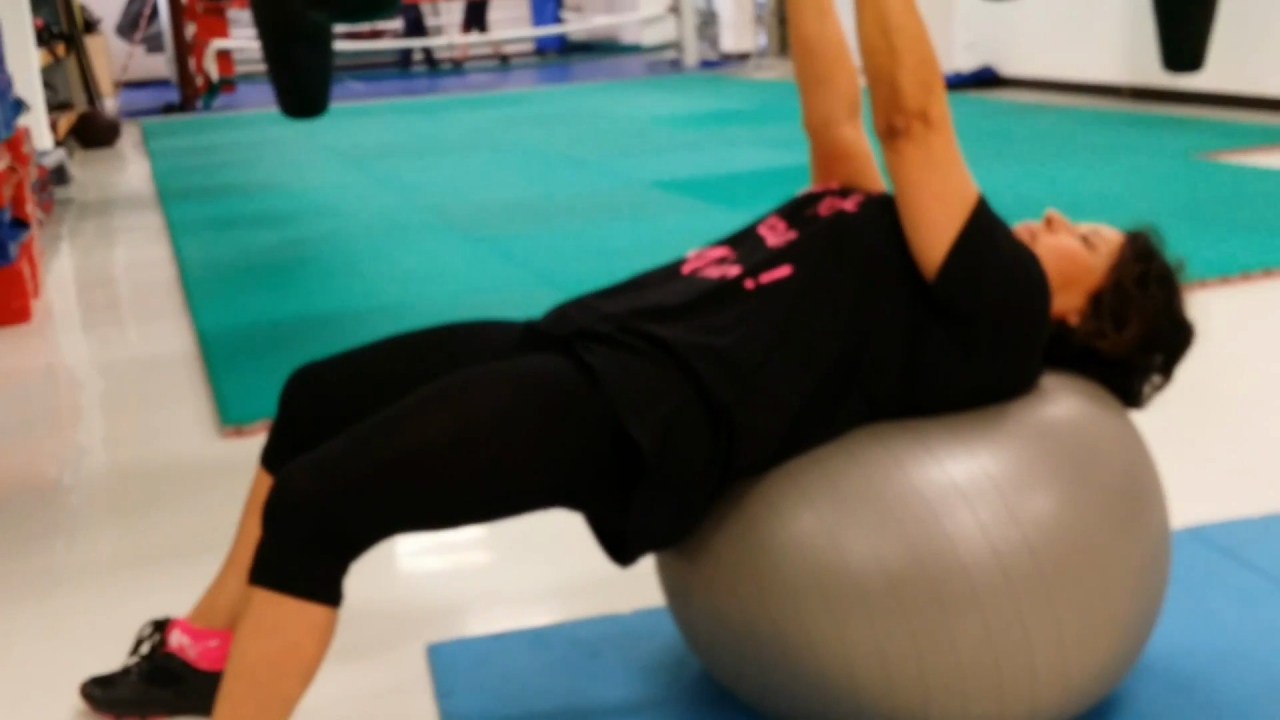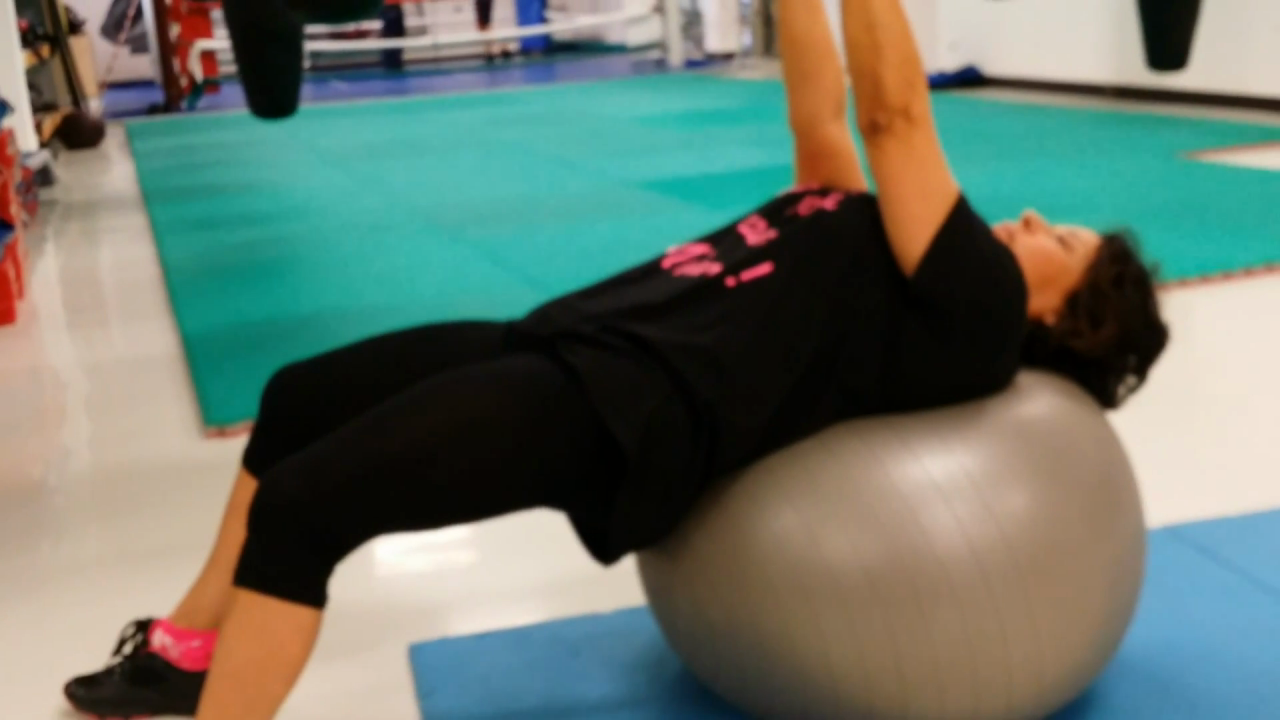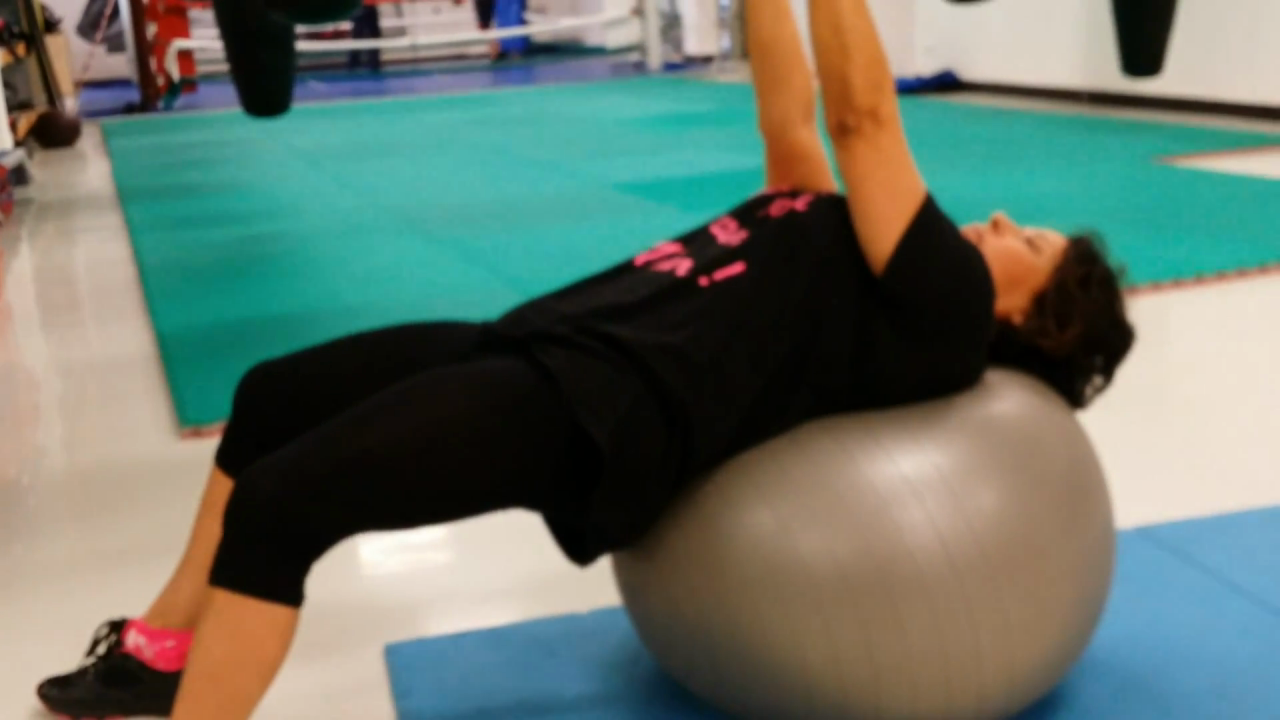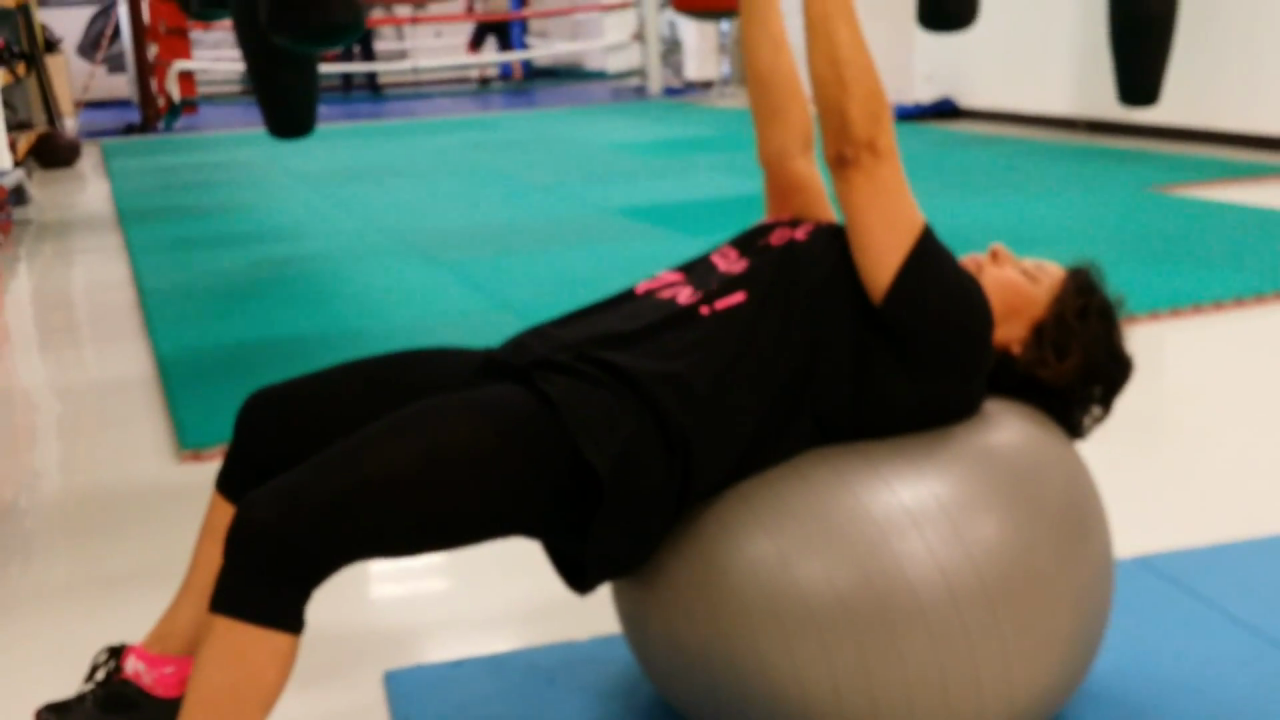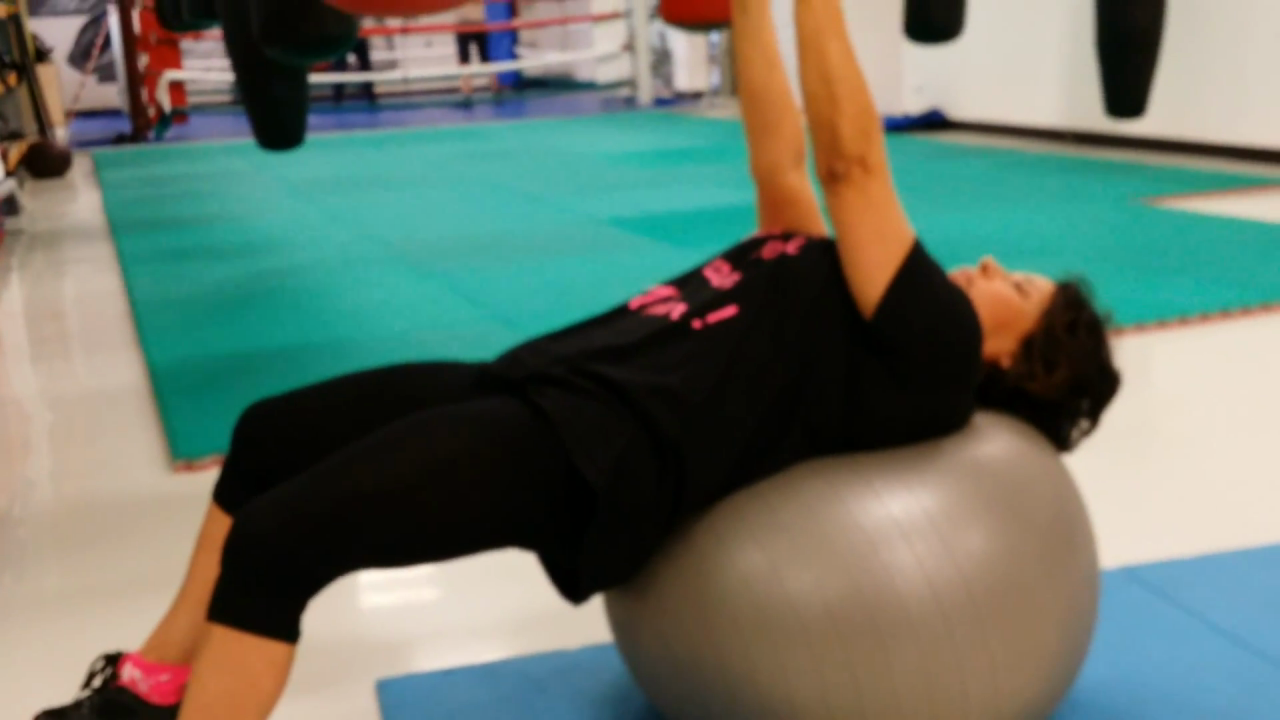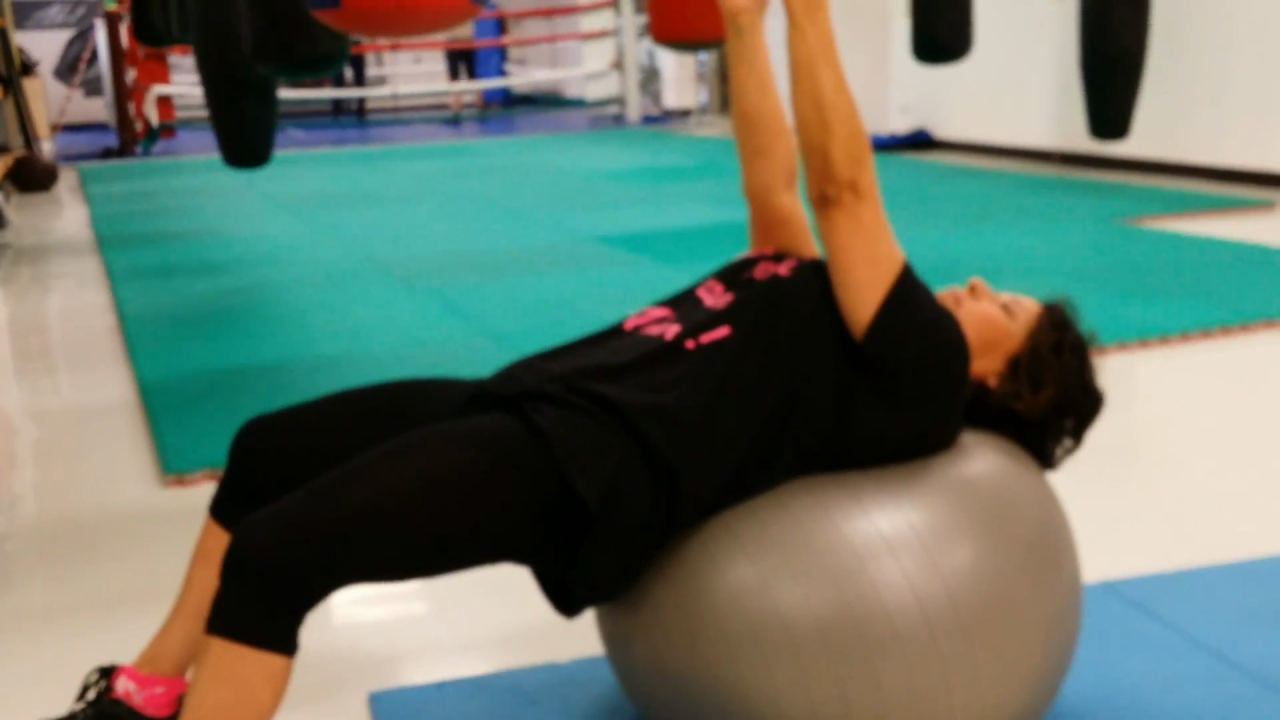
dt=0.5s
person 1, frame 1
left shoulder: (1000, 314)
right shoulder: (912, 256)
left elbow: (912, 119)
right elbow: (834, 116)
left hip: (651, 410)
right hip: (598, 346)
left knee: (317, 506)
right knee: (314, 400)
person 1, frame 2
left shoulder: (976, 312)
right shoulder: (891, 250)
left elbow: (893, 114)
right elbow: (823, 109)
left hip: (629, 408)
right hip: (575, 343)
left knee: (301, 506)
right knee: (296, 400)
person 1, frame 3
left shoulder: (945, 310)
right shoulder: (869, 258)
left elbow: (861, 117)
right elbow: (792, 117)
left hip: (605, 410)
right hip: (551, 347)
left knee: (279, 505)
right knee: (269, 400)
person 1, frame 4
left shoulder: (941, 340)
right shoulder: (862, 280)
left elbow: (860, 146)
right elbow: (790, 146)
left hip: (601, 440)
right hip: (554, 375)
left knee: (281, 530)
right knee: (270, 423)
person 1, frame 5
left shoulder: (933, 353)
right shoulder: (862, 303)
left elbow: (849, 164)
right elbow: (784, 168)
left hip: (598, 449)
right hip: (548, 388)
left knee: (276, 542)
right knee: (266, 436)
person 1, frame 6
left shoulder: (921, 373)
right shoulder: (853, 323)
left elbow: (842, 189)
right elbow: (776, 188)
left hip: (590, 471)
right hip: (543, 406)
left knee: (275, 557)
right knee: (263, 450)
